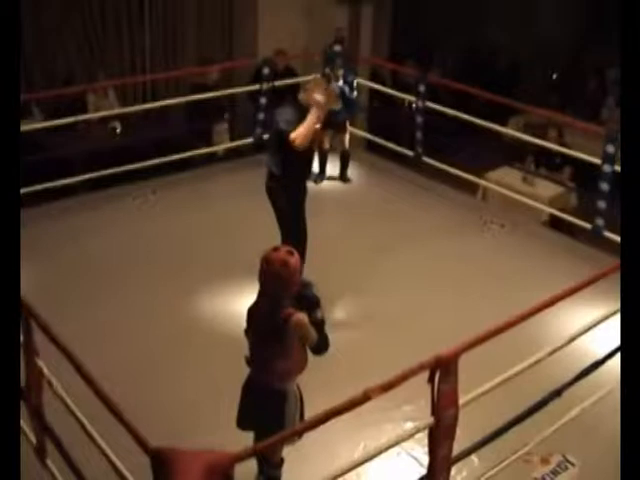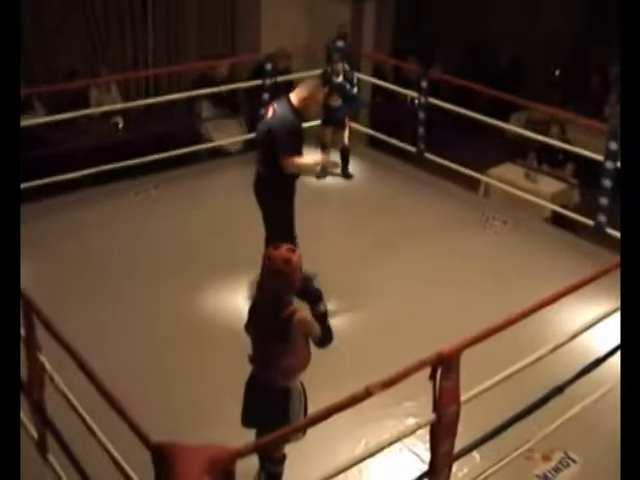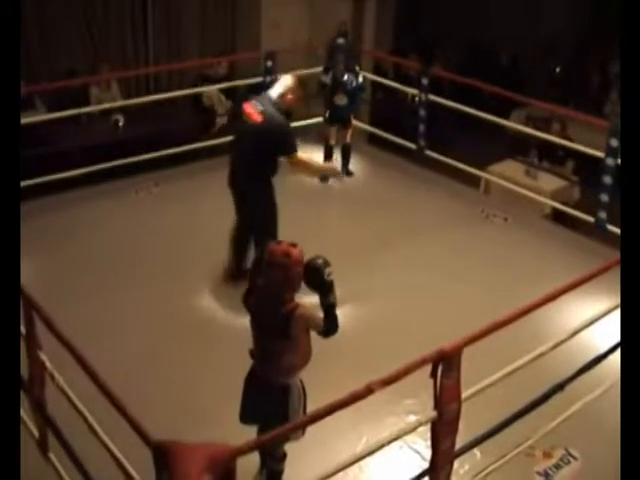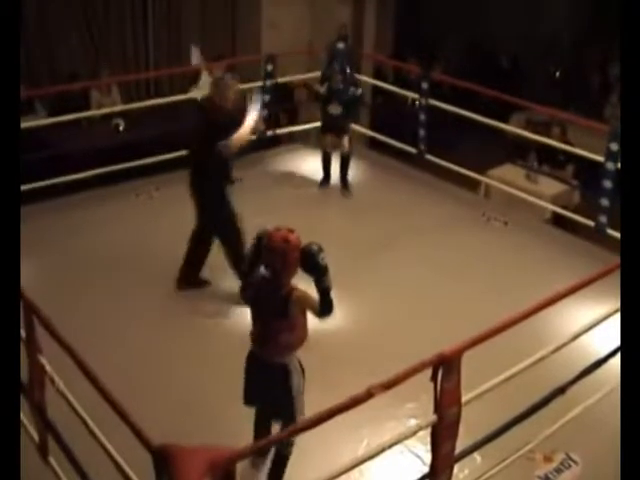
dt=0.5s
person 1, frame 1
left shoulder: (255, 309)
right shoulder: (295, 321)
right elbow: (320, 347)
right wrist: (315, 313)
left hip: (257, 383)
right hip: (281, 391)
left knee: (262, 436)
right knee: (274, 445)
person 1, frame 2
left shoulder: (258, 306)
right shoulder: (298, 319)
right elbow: (324, 340)
left wrist: (262, 292)
left hip: (259, 381)
right hip: (284, 389)
left knee: (264, 433)
right knee: (277, 444)
person 1, frame 3
left shoulder: (257, 300)
right shoulder: (299, 314)
right elbow: (330, 328)
left wrist: (258, 269)
right wrist: (327, 293)
left hip: (259, 377)
right hip: (284, 385)
left knee: (265, 429)
right knee: (277, 441)
person 1, frame 4
left shoulder: (256, 283)
right shoulder: (295, 296)
right elbow: (325, 310)
left wrist: (255, 252)
right wrist: (322, 277)
left hip: (259, 359)
right hip: (284, 365)
left knee: (263, 407)
right knee: (290, 422)
left ankle: (258, 453)
person 2, frame 1
left shoulder: (303, 110)
right shoulder: (287, 113)
right elbow: (299, 141)
left wrist: (326, 106)
right wrist: (316, 110)
left hip: (295, 182)
right hip: (283, 185)
left knee: (293, 235)
right knee: (295, 237)
person 2, frame 2
left shoulder: (281, 106)
right shoulder: (286, 121)
right elbow: (289, 165)
right wrist: (320, 162)
left hip: (271, 182)
right hip: (273, 186)
left knee: (285, 236)
right knee: (280, 238)
person 2, frame 3
left shoulder: (251, 103)
right shoulder: (277, 123)
right elbow: (295, 160)
right wrist: (325, 169)
left hip: (238, 177)
right hip: (256, 183)
left knee: (244, 224)
right knee: (265, 234)
left ankle: (235, 269)
person 2, frame 4
left shoulder: (210, 109)
right shoulder: (211, 118)
right elbow: (229, 146)
right wrist: (251, 119)
left hip: (208, 181)
right hip: (210, 184)
left knee: (205, 229)
right knee: (231, 234)
left ankle: (188, 277)
person 3, frame 1
left shoulder: (348, 80)
right shoulder: (326, 81)
left elbow: (352, 101)
left hip: (342, 119)
right hip: (329, 118)
left knee: (344, 148)
right knee: (324, 147)
left ankle: (343, 173)
right ankle: (321, 173)
person 3, frame 2
left shoulder: (348, 77)
right shoulder: (327, 77)
left elbow: (353, 97)
right elbow: (322, 96)
left hip: (342, 115)
right hip: (329, 115)
left knee: (344, 144)
right knee: (326, 143)
left ankle: (345, 169)
right ankle: (324, 168)
person 3, frame 3
left shoulder: (352, 77)
right shoulder: (331, 76)
left elbow: (359, 90)
right elbow: (324, 86)
left hip: (346, 114)
right hip: (333, 114)
left knee: (346, 142)
right knee: (330, 142)
left ankle: (345, 166)
person 3, frame 4
left shoulder: (348, 88)
right shoulder: (326, 86)
left elbow: (357, 99)
right elbow: (318, 95)
left wrist: (356, 85)
right wrist: (323, 81)
left hip: (342, 125)
right hip: (328, 123)
left knee: (346, 151)
right knee: (327, 151)
left ankle: (344, 179)
right ankle: (326, 177)
